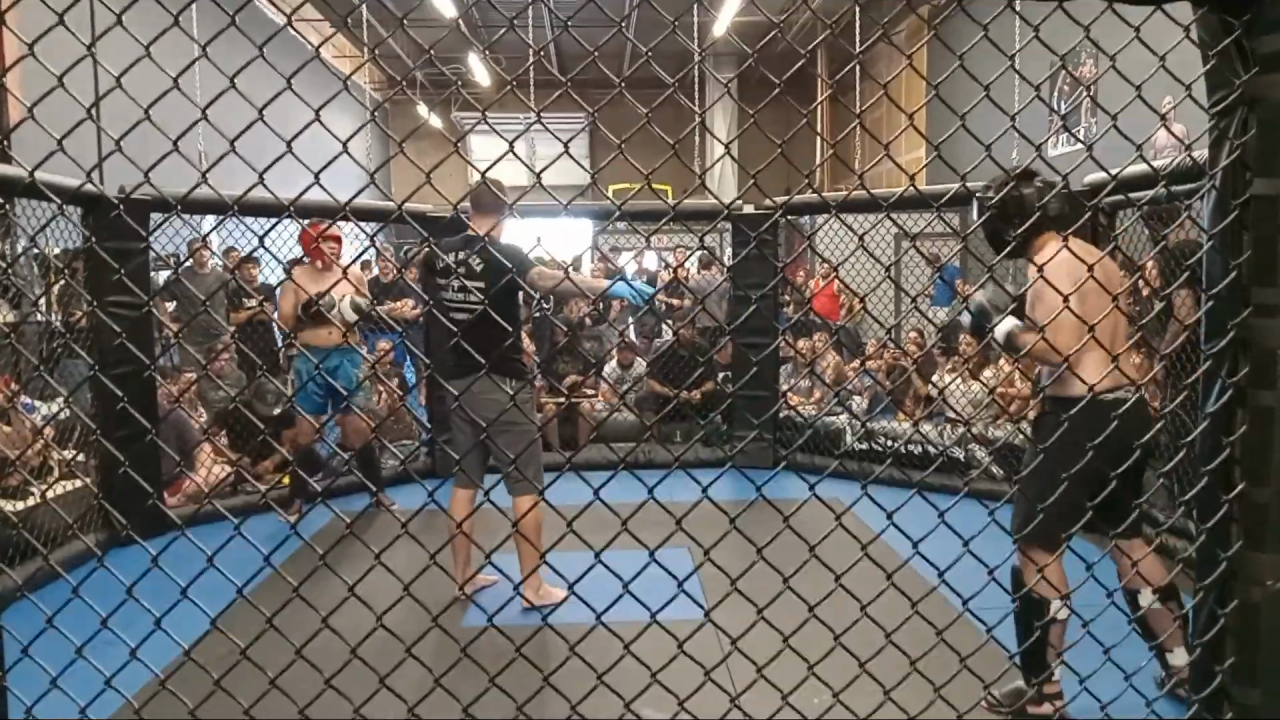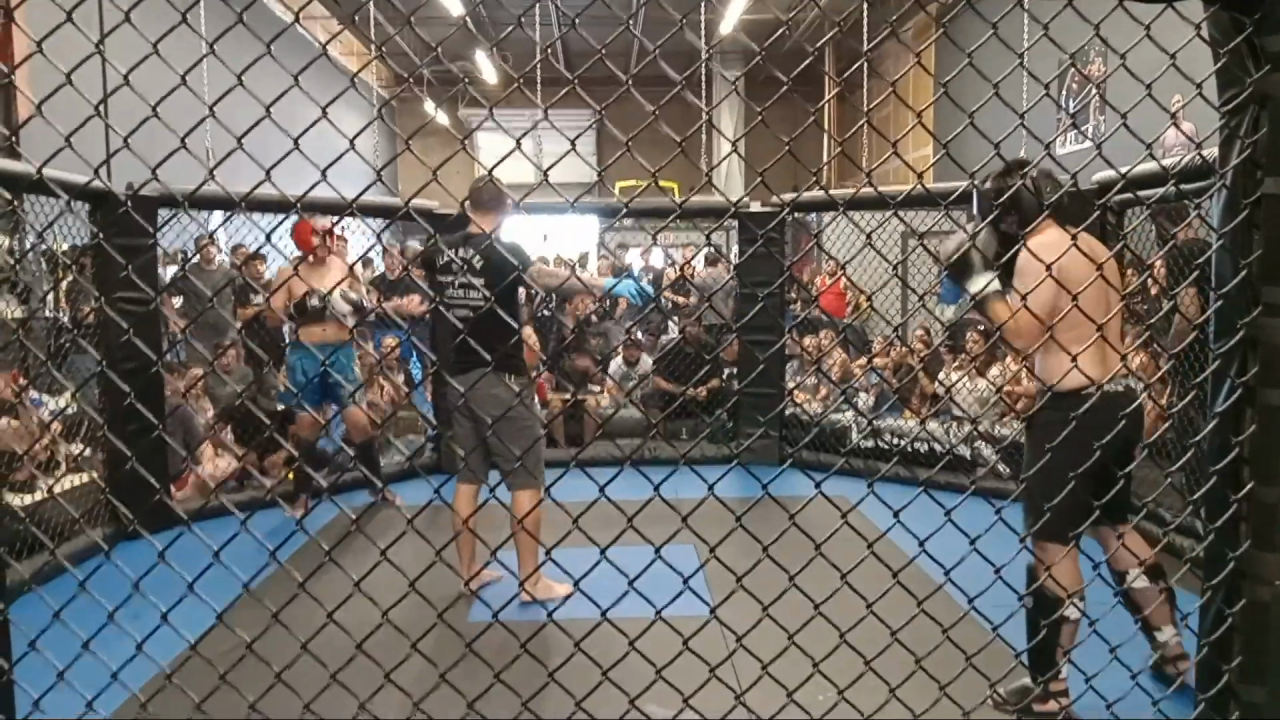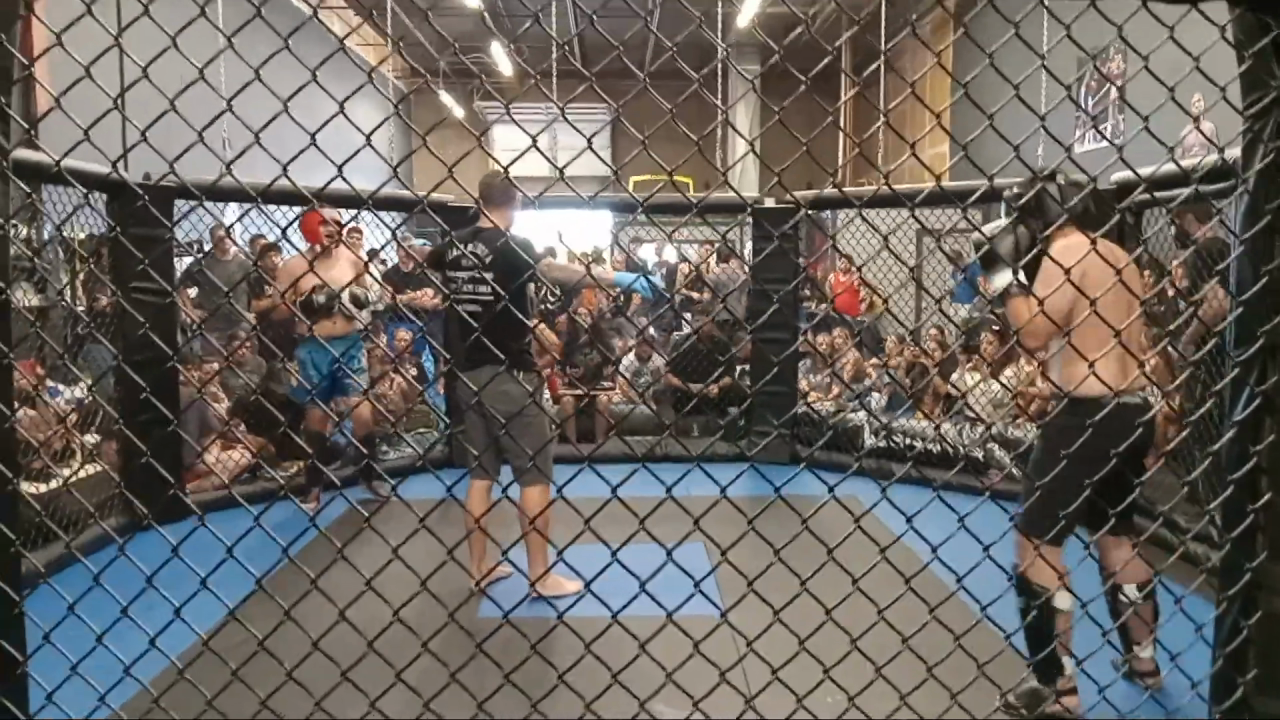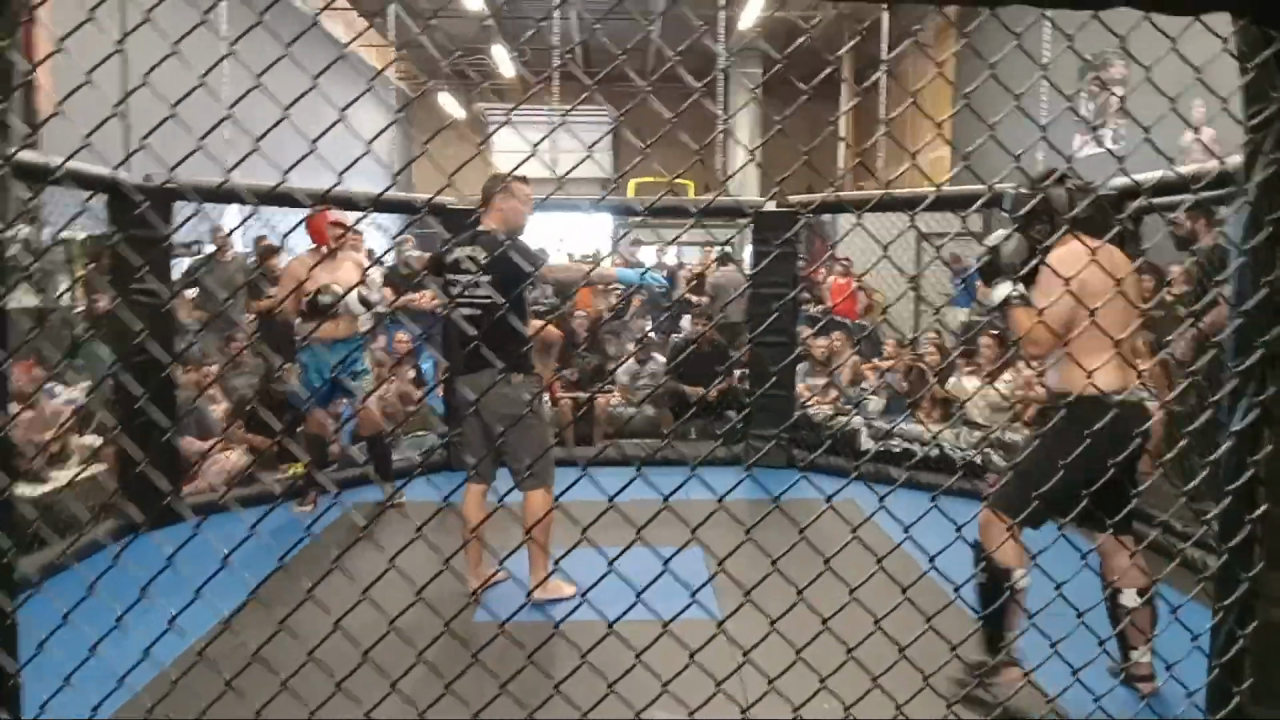
dt=0.2s
person 1, frame 1
left shoulder: (1051, 260)
right shoulder: (1096, 256)
left elbow: (1058, 347)
left wrist: (999, 325)
right wrist: (1017, 324)
left hip: (1082, 416)
right hip: (1127, 411)
left knee: (1036, 547)
right knee: (1128, 538)
right ankle: (1181, 663)
person 1, frame 2
left shoulder: (1039, 249)
right shoulder: (1094, 247)
left elbow: (1022, 336)
left wrist: (979, 278)
right wrist: (1001, 275)
left hip: (1074, 410)
right hip: (1118, 402)
left knee: (1052, 543)
right knee: (1115, 526)
right ankle: (1171, 648)
person 1, frame 3
left shoulder: (1062, 254)
right shoulder: (1118, 255)
left elbow: (1033, 336)
left wrist: (1005, 275)
right wrist: (1023, 275)
left hip: (1088, 415)
right hip: (1131, 411)
left knee: (1037, 542)
right knee: (1117, 536)
right ankle: (1143, 658)
person 1, frame 4
left shoulder: (1064, 258)
right shoulder: (1115, 259)
left elbow: (1035, 343)
left wrist: (1007, 284)
right wrist: (1027, 281)
left hip: (1084, 415)
right hip: (1123, 413)
left knee: (999, 520)
right knee: (1116, 537)
left ankle: (1001, 658)
right ankle: (1140, 663)
person 2, frame 1
left shoulder: (442, 253)
right shoulder: (503, 255)
left elbow: (421, 259)
right elbow: (548, 280)
left wrist: (424, 254)
right wrist: (613, 286)
left hip: (459, 382)
right hip: (502, 384)
left knee: (465, 479)
right knee: (526, 484)
left ankle: (463, 576)
right ankle: (533, 585)
person 2, frame 2
left shoulder: (442, 251)
right shoulder: (502, 252)
left elbow: (417, 257)
right elbow: (546, 278)
left wrist: (420, 250)
right wrist: (612, 285)
left hip: (459, 379)
right hip: (502, 379)
left knee: (468, 476)
right knee: (526, 479)
left ankle: (469, 571)
right ankle: (532, 580)
person 2, frame 3
left shoulder: (454, 247)
right shoulder: (512, 247)
left elbow: (425, 256)
right elbow: (555, 271)
left wrist: (424, 250)
right wrist: (620, 279)
left hip: (469, 373)
right hip: (511, 374)
left knee: (480, 472)
right knee: (536, 474)
left ankle: (479, 568)
right ankle: (541, 576)
person 2, frame 4
left shoulder: (454, 251)
right shoulder: (508, 249)
left elbow: (426, 264)
right elbow: (554, 273)
right wrist: (622, 274)
left hip: (468, 377)
right hip: (510, 378)
left knee: (477, 476)
right knee: (536, 478)
left ankle: (476, 571)
right ankle: (542, 579)
person 3, frame 1
left shoulder: (1173, 256)
right shoulder: (1200, 251)
left elbow: (1184, 313)
left wrist: (1162, 357)
left hip: (1186, 362)
right hip: (1204, 355)
left knee: (1179, 438)
left ankle: (1188, 502)
person 3, frame 2
left shoulder: (1178, 254)
right shoulder: (1209, 250)
left elbow: (1190, 309)
left wrist: (1170, 353)
left hip: (1194, 358)
right hip: (1215, 354)
left knee: (1189, 431)
right knee: (1204, 430)
left ankle: (1200, 500)
right ankle: (1203, 497)
person 3, frame 3
left shoulder: (1202, 252)
right shoulder: (1225, 250)
left elbow: (1218, 304)
left wrist: (1186, 345)
left hip: (1210, 359)
right hip: (1224, 356)
left knee: (1205, 431)
right knee: (1211, 431)
left ankle: (1215, 504)
right ankle: (1216, 500)
person 3, frame 4
left shoulder: (1212, 257)
right shoulder: (1207, 258)
left elbow: (1228, 308)
left wrist: (1191, 338)
left hip: (1209, 363)
right hip: (1202, 362)
left knee: (1196, 435)
right knee: (1195, 434)
left ankle: (1208, 502)
right ankle: (1203, 500)
person 4, frame 1
left shoulder: (354, 275)
right shoulder: (296, 278)
right elbow: (284, 323)
right wrist: (305, 312)
left hip: (347, 357)
right hip: (310, 359)
left knee: (360, 426)
right knee: (306, 429)
left ankle: (377, 490)
right ankle: (297, 497)
person 4, frame 2
left shoulder: (346, 268)
right shoulder: (289, 275)
left elbow: (365, 306)
right elbow: (273, 317)
left wrist: (368, 306)
right wrist: (298, 309)
left hip: (341, 352)
right hip: (304, 355)
left knee: (358, 421)
right knee: (306, 425)
left ankle: (377, 483)
right ankle: (303, 491)
person 4, frame 3
left shoulder: (353, 259)
right shoulder: (294, 266)
left elbow: (367, 295)
left wrist: (363, 300)
right wrist: (305, 306)
left hip: (350, 345)
right hip: (313, 349)
left knee: (362, 413)
right knee: (316, 417)
left ankle: (371, 475)
right ankle: (314, 484)
person 4, frame 4
left shoulder: (357, 262)
right shoulder: (298, 267)
left elbow: (370, 297)
right elbow: (281, 311)
left wrist: (369, 300)
right wrist: (308, 306)
left hip: (352, 347)
right hip: (315, 351)
left knee: (370, 414)
right knee: (316, 419)
left ankle: (387, 479)
right ankle: (312, 486)
